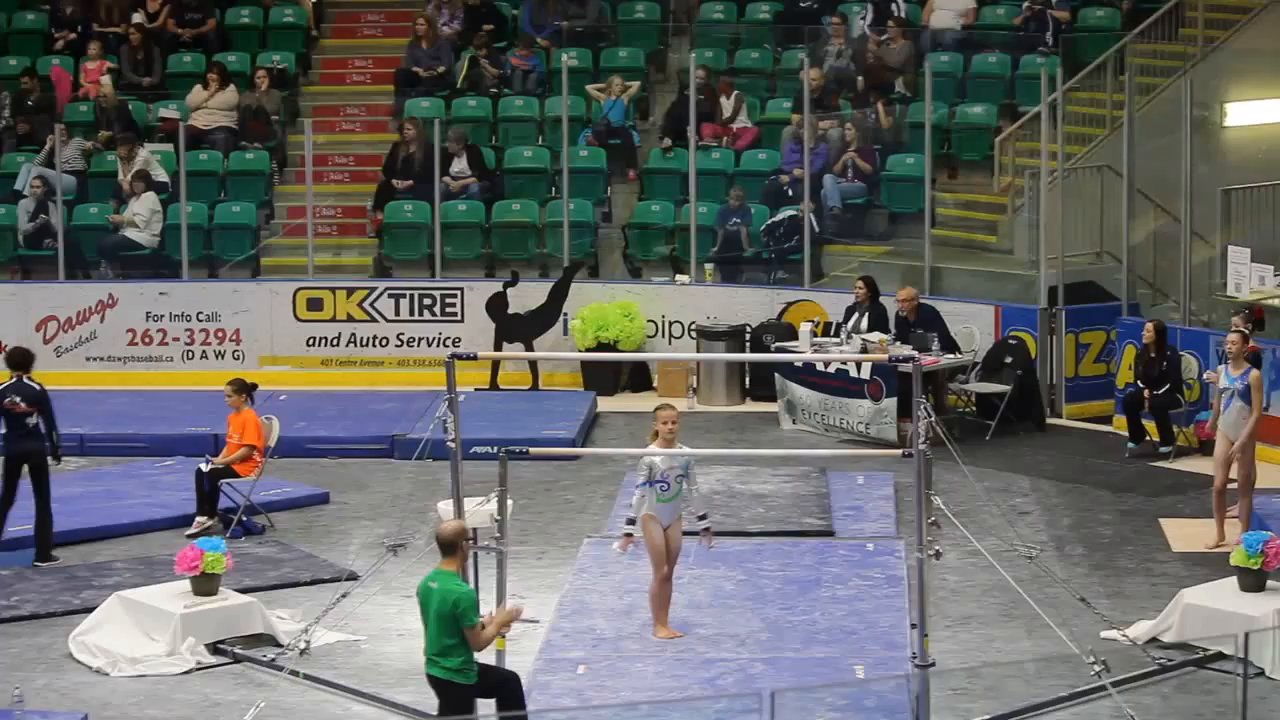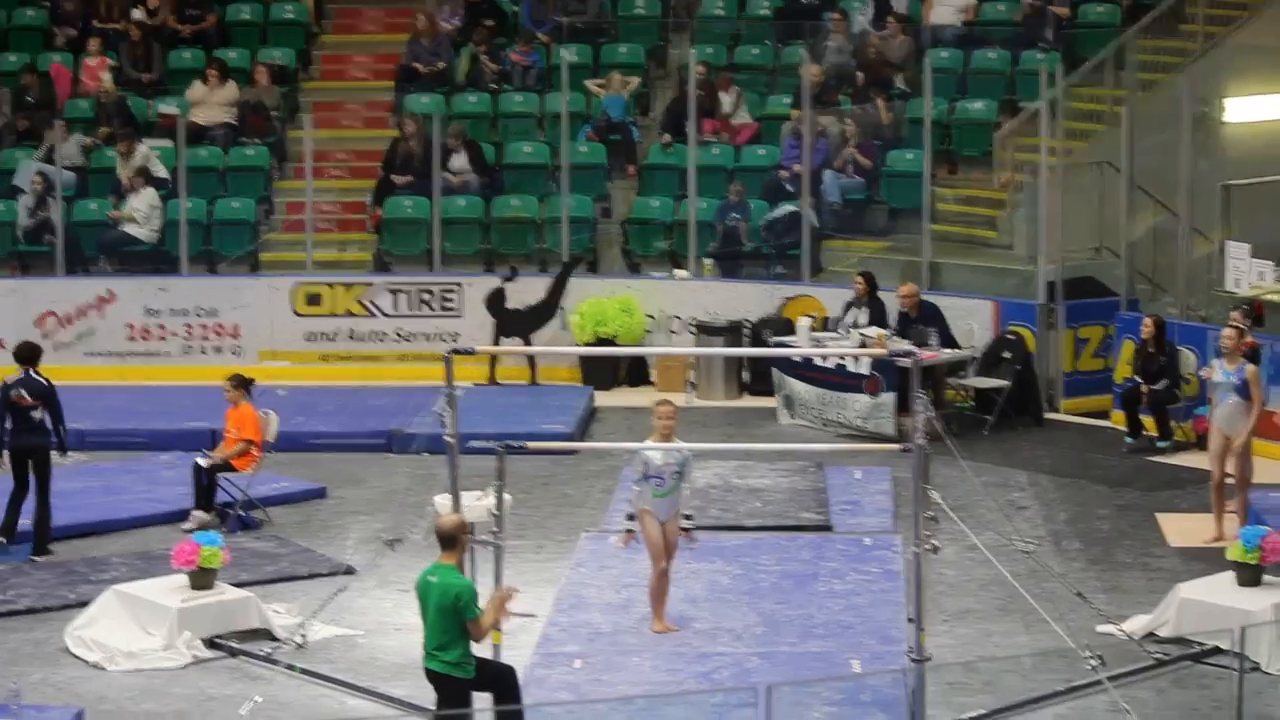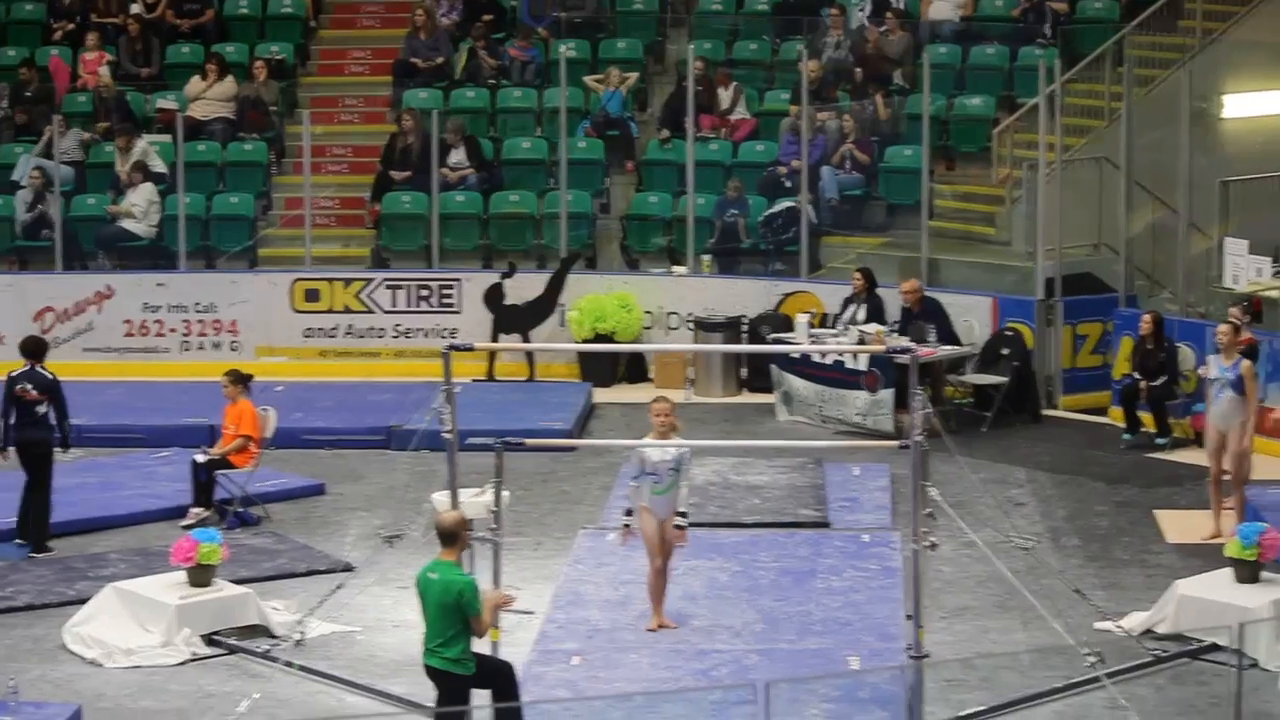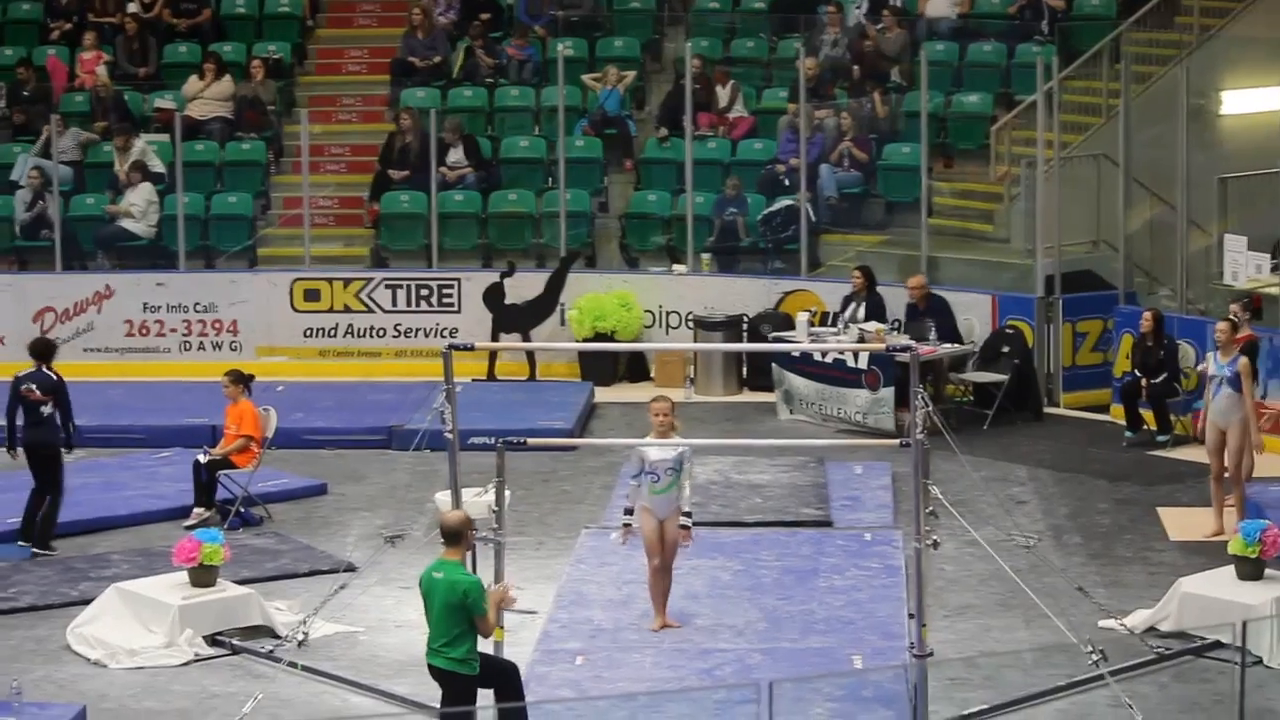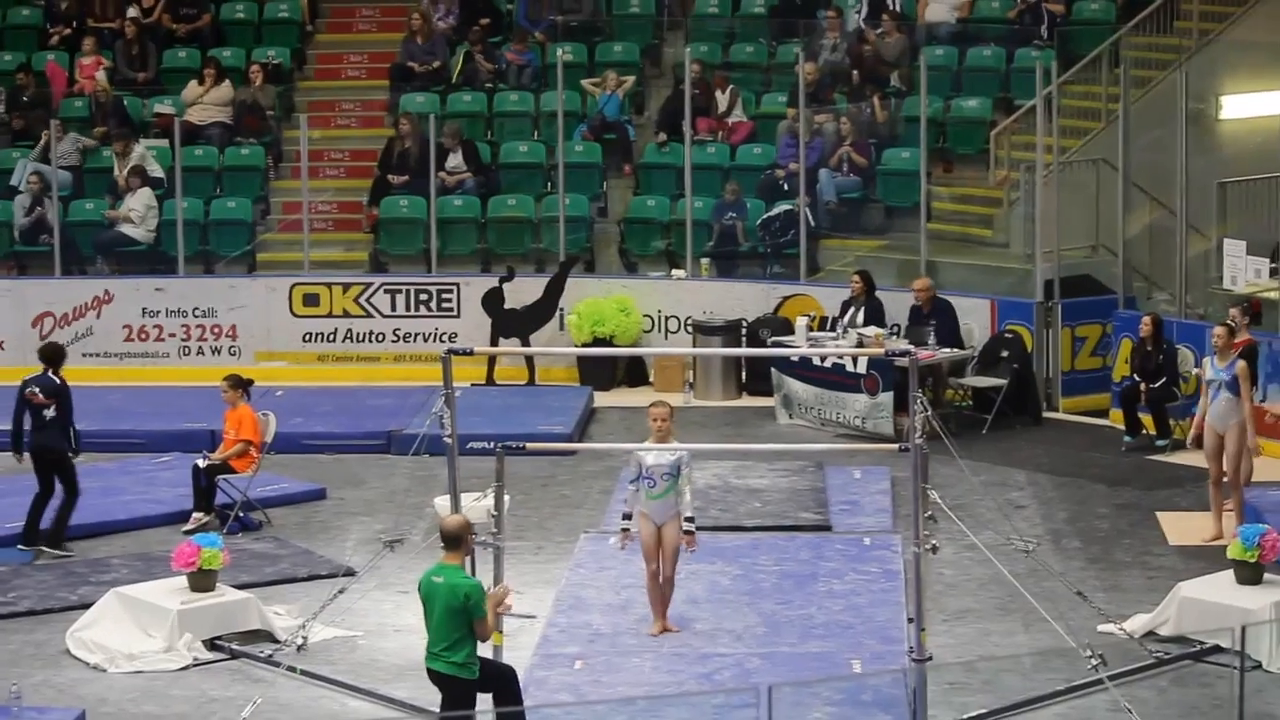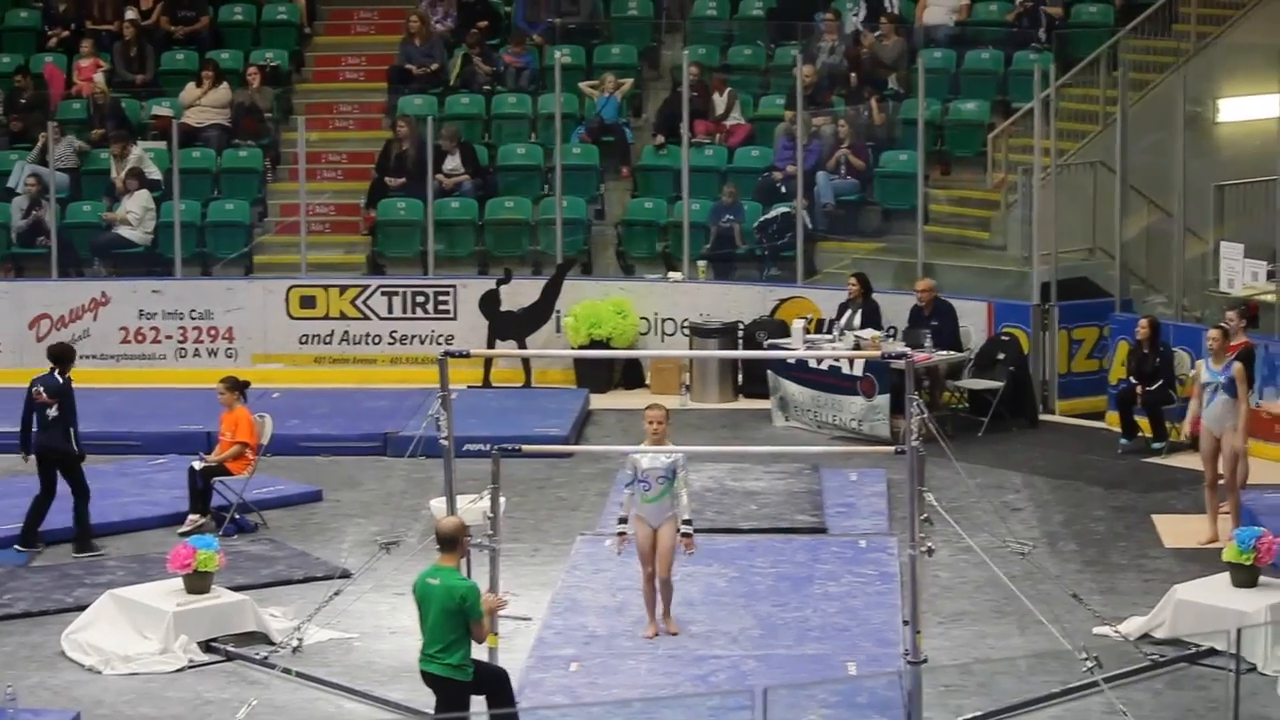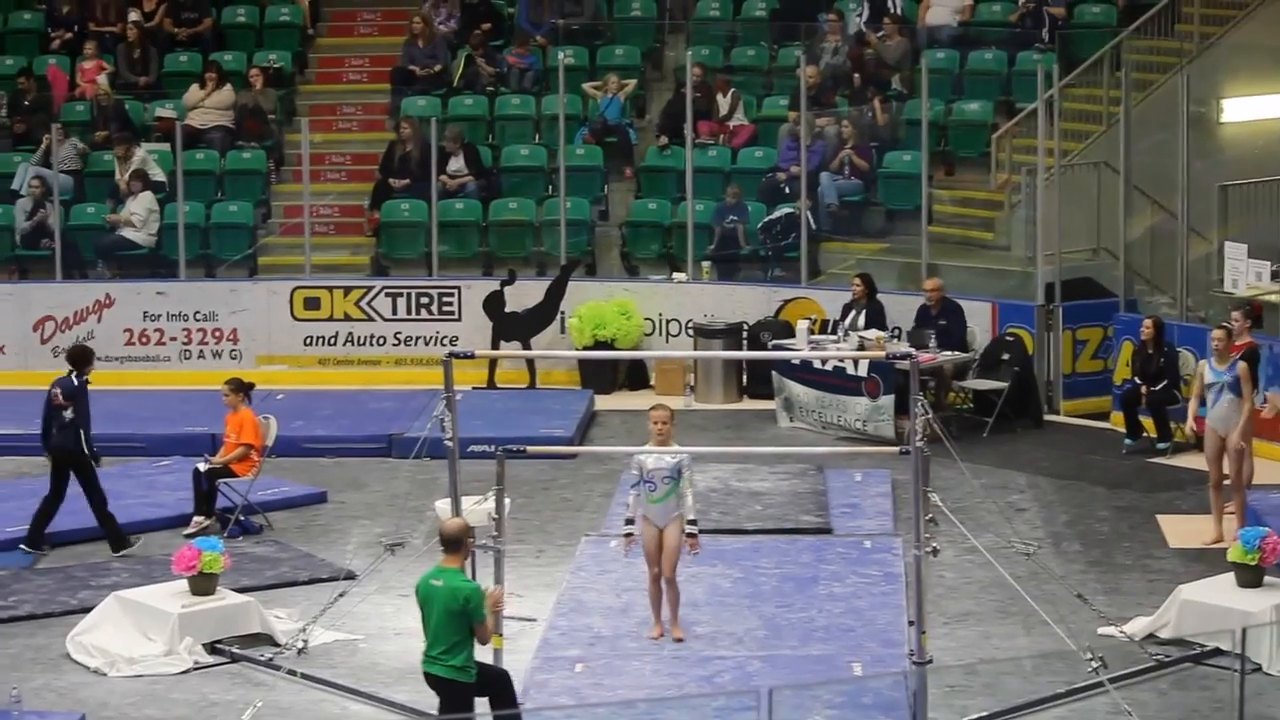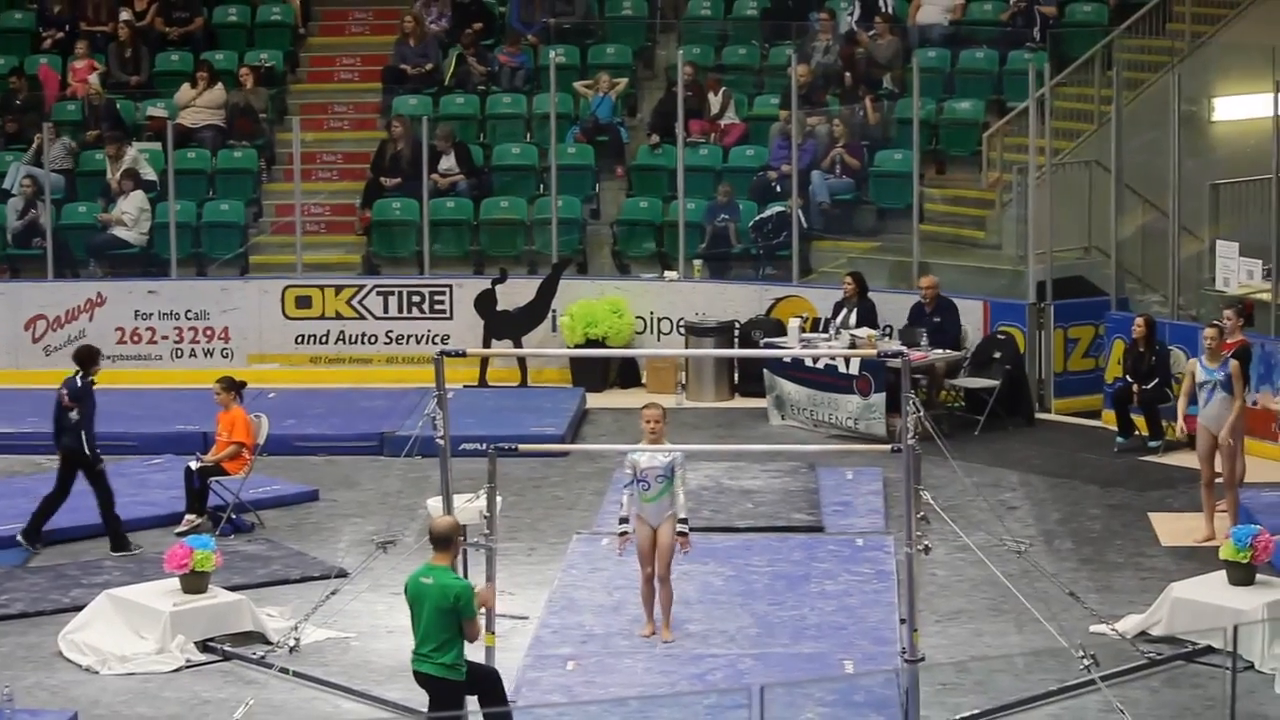
dt=0.1s
person 1, frame 1
left shoulder: (685, 455)
right shoulder: (649, 456)
left elbow: (692, 490)
right elbow: (639, 492)
left wrist: (704, 523)
right wrist: (629, 529)
left hip: (674, 519)
right hip: (652, 518)
left knee: (669, 574)
right knee: (660, 573)
left ankle: (665, 623)
right ankle: (658, 625)
person 1, frame 2
left shoulder: (683, 451)
right shoulder: (645, 451)
left elbow: (684, 488)
right elbow: (637, 487)
left wrist: (686, 523)
right wrist: (630, 525)
left hip: (671, 514)
right hip: (649, 513)
left knee: (665, 568)
right knee: (659, 567)
left ankle: (661, 617)
right ankle: (656, 618)
person 1, frame 3
left shoulder: (681, 448)
right shoulder: (642, 448)
left elbow: (683, 485)
right elbow: (634, 484)
left wrist: (681, 522)
right wrist: (627, 521)
left hip: (671, 512)
right hip: (648, 510)
left knee: (664, 566)
right knee: (656, 565)
left ankle: (661, 614)
right ankle: (655, 614)
person 1, frame 4
left shoulder: (682, 448)
right shoulder: (642, 447)
left elbow: (685, 485)
right elbow: (634, 483)
left wrist: (685, 522)
right wrist: (627, 520)
left hip: (672, 511)
right hip: (648, 510)
left knee: (667, 566)
right knee: (655, 564)
left ankle: (664, 614)
right ankle: (658, 615)
person 1, frame 5
left shoulder: (680, 453)
right shoulder: (640, 453)
left elbow: (686, 489)
right elbow: (632, 488)
left wrist: (689, 527)
right wrist: (626, 524)
left hip: (671, 516)
right hip: (646, 516)
left knee: (669, 573)
right knee: (652, 571)
left ankle: (665, 616)
right ankle: (657, 620)
person 1, frame 6
left shoulder: (676, 456)
right shoulder: (635, 456)
left elbow: (682, 492)
right elbow: (628, 492)
left wrist: (687, 529)
right wrist: (622, 528)
left hip: (667, 519)
right hip: (642, 519)
left knee: (664, 575)
right knee: (648, 573)
left ankle: (667, 616)
right ankle: (652, 622)
person 1, frame 7
left shoulder: (681, 456)
right shoulder: (640, 456)
left elbow: (687, 492)
right elbow: (634, 493)
left wrist: (692, 529)
right wrist: (629, 528)
left hip: (673, 519)
right hip: (648, 519)
left knee: (669, 575)
right knee: (654, 574)
left ankle: (675, 624)
right ankle: (657, 623)
person 1, frame 8
left shoulder: (674, 454)
right shoulder: (633, 455)
left elbow: (679, 490)
right elbow: (628, 492)
left wrist: (683, 528)
right wrist: (624, 527)
left hip: (666, 518)
right hip: (642, 518)
left knee: (663, 574)
right knee: (647, 574)
left ankle: (666, 626)
right ankle: (649, 621)
person 2, frame 1
left shoulder: (1253, 375)
right shoulder: (1221, 371)
left elbow: (1256, 412)
left wrist: (1243, 440)
right wrist: (1212, 422)
left hip: (1244, 435)
right hip: (1223, 433)
left knee: (1244, 487)
right knee: (1218, 486)
left ankle: (1244, 535)
right ankle: (1219, 534)
person 2, frame 2
left shoulder: (1249, 370)
right shoulder: (1215, 365)
left elbow: (1257, 405)
left wrist: (1246, 435)
left hip: (1240, 429)
right hip: (1218, 427)
left knee: (1240, 481)
right knee: (1216, 480)
right ankle: (1218, 529)
person 2, frame 3
left shoulder: (1244, 365)
right shoulder: (1211, 361)
left elbow: (1252, 400)
left wrist: (1249, 434)
right wrist: (1205, 418)
left hip: (1236, 424)
right hip: (1214, 423)
left knee: (1236, 477)
right knee: (1215, 476)
left ankle: (1239, 526)
right ankle: (1216, 526)
person 2, frame 4
left shoulder: (1242, 362)
right shoulder: (1210, 358)
left elbow: (1248, 397)
left wrist: (1255, 431)
right wrist: (1202, 419)
left hip: (1235, 421)
right hip: (1213, 420)
left knee: (1235, 474)
right knee: (1216, 474)
right ankle: (1218, 523)
person 2, frame 5
left shoulder: (1240, 366)
right shoulder: (1207, 363)
left elbow: (1247, 401)
left wrist: (1251, 434)
right wrist: (1195, 425)
left hip: (1233, 424)
right hip: (1211, 424)
left knee: (1233, 478)
right knee: (1214, 477)
left ankle: (1239, 527)
right ankle: (1217, 527)
person 2, frame 6
left shoulder: (1235, 367)
right shoulder: (1201, 365)
left elbow: (1243, 403)
left wrist: (1241, 434)
right wrist: (1187, 423)
left hip: (1229, 426)
right hip: (1207, 426)
left knee: (1229, 480)
right knee: (1209, 480)
left ankle: (1235, 530)
right ankle: (1212, 530)
person 2, frame 7
left shoulder: (1241, 367)
right shoulder: (1203, 366)
left elbow: (1247, 402)
right elbow: (1195, 397)
left wrist: (1239, 431)
right wrist: (1190, 419)
left hip: (1235, 427)
right hip: (1212, 427)
left knee: (1236, 481)
right knee: (1215, 481)
left ankle: (1240, 529)
right ankle: (1217, 530)
person 2, frame 8
left shoulder: (1232, 365)
right shoulder: (1194, 364)
left elbow: (1239, 400)
right elbow: (1184, 395)
left wrist: (1228, 428)
right wrist: (1180, 419)
left hip: (1227, 425)
right hip: (1204, 425)
left knee: (1229, 479)
right knee: (1206, 479)
left ankle: (1233, 528)
right ankle: (1209, 528)
person 3, frame 1
right shoulder: (38, 391)
right elbow: (50, 423)
right wrist: (55, 451)
right hip: (36, 449)
right knee: (42, 501)
right ankle: (43, 554)
person 3, frame 2
right shoulder: (45, 385)
right elbow: (57, 417)
right wrist: (62, 444)
right hip: (40, 444)
left knee: (20, 489)
right knee: (42, 496)
right ankle: (39, 548)
person 3, frame 3
right shoulder: (50, 380)
right elbow: (61, 412)
right wrist: (65, 439)
left hip: (20, 438)
right hip: (42, 439)
left knee: (32, 484)
right knee: (43, 489)
left ankle: (24, 533)
right ankle: (37, 544)
person 3, frame 4
left shoulder: (20, 379)
right shoulder: (55, 380)
left elbow: (11, 413)
right elbow: (65, 414)
left wrist: (11, 443)
right wrist: (69, 440)
left hip: (29, 439)
right hip: (49, 440)
left knee: (41, 486)
right knee: (55, 490)
left ankle: (26, 535)
right ankle: (42, 542)
person 3, frame 5
left shoulder: (27, 383)
right shoulder: (59, 385)
left elbow: (18, 417)
right elbow: (67, 420)
left wrist: (16, 446)
right wrist: (74, 447)
left hip: (36, 444)
right hip: (55, 445)
left knee: (45, 489)
right knee: (71, 491)
left ankle: (28, 539)
right ankle: (54, 540)
person 3, frame 6
left shoulder: (36, 382)
right shoulder: (64, 385)
left elbow: (26, 417)
right elbow: (70, 422)
left wrist: (25, 446)
right wrist: (78, 450)
left hip: (41, 444)
right hip: (59, 446)
left knee: (46, 491)
right knee: (81, 492)
left ankle: (26, 540)
right ankle: (82, 544)
person 3, frame 7
left shoulder: (57, 384)
right shoulder: (79, 387)
left elbow: (47, 418)
right elbow: (82, 424)
left wrist: (47, 446)
right wrist: (92, 454)
left hip: (59, 446)
right hip: (74, 448)
left knee: (56, 493)
right knee: (95, 494)
left ankle: (33, 540)
right ankle: (119, 543)
person 3, frame 8
left shoulder: (66, 384)
right shoulder: (84, 388)
left elbow: (58, 418)
right elbow: (86, 425)
left wrist: (59, 445)
right wrist: (95, 456)
left hip: (67, 446)
right hip: (80, 448)
left knee: (60, 492)
right knee: (104, 494)
left ankle: (30, 535)
right ankle: (119, 544)
person 4, frame 1
left shoulder: (426, 583)
right shoulder: (461, 593)
right elbow: (477, 644)
left wrist: (488, 622)
right wrist: (499, 622)
left hip: (438, 669)
right hip: (455, 677)
left knee: (509, 681)
person 4, frame 2
left shoulder: (425, 577)
right shoulder: (462, 586)
right elbow: (478, 635)
left wrist: (487, 611)
right wrist: (494, 607)
left hip: (436, 664)
right hip: (453, 671)
left knee: (505, 675)
person 4, frame 3
left shoulder: (425, 573)
right shoulder: (463, 582)
right elbow: (480, 630)
left wrist: (485, 605)
right wrist: (490, 606)
left hip: (434, 660)
right hip: (453, 667)
left knee: (503, 672)
person 4, frame 4
left shoulder: (429, 573)
right shoulder: (468, 582)
right elbow: (486, 630)
left wrist: (487, 603)
right wrist: (492, 603)
left hip: (438, 660)
right hip: (457, 667)
left knee: (507, 672)
person 4, frame 5
left shoulder: (427, 578)
right shoulder: (469, 586)
right elbow: (483, 635)
left wrist: (485, 606)
right wrist: (490, 606)
left hip: (436, 664)
right hip: (457, 672)
left knee: (505, 676)
person 4, frame 6
left shoulder: (422, 580)
right shoulder: (465, 587)
right elbow: (480, 636)
left wrist: (479, 609)
right wrist: (486, 611)
left hip: (430, 666)
right hip: (451, 673)
left knee: (498, 678)
person 4, frame 7
left shoulder: (424, 581)
right shoulder: (468, 589)
right elbow: (484, 638)
left wrist: (483, 607)
right wrist: (490, 610)
left hip: (432, 668)
right hip: (454, 675)
left knee: (500, 679)
person 4, frame 8
left shoulder: (413, 580)
right shoulder: (459, 586)
right elbow: (472, 635)
left wrist: (472, 604)
right wrist: (477, 605)
left hip: (422, 666)
right hip: (444, 673)
left knee: (490, 678)
